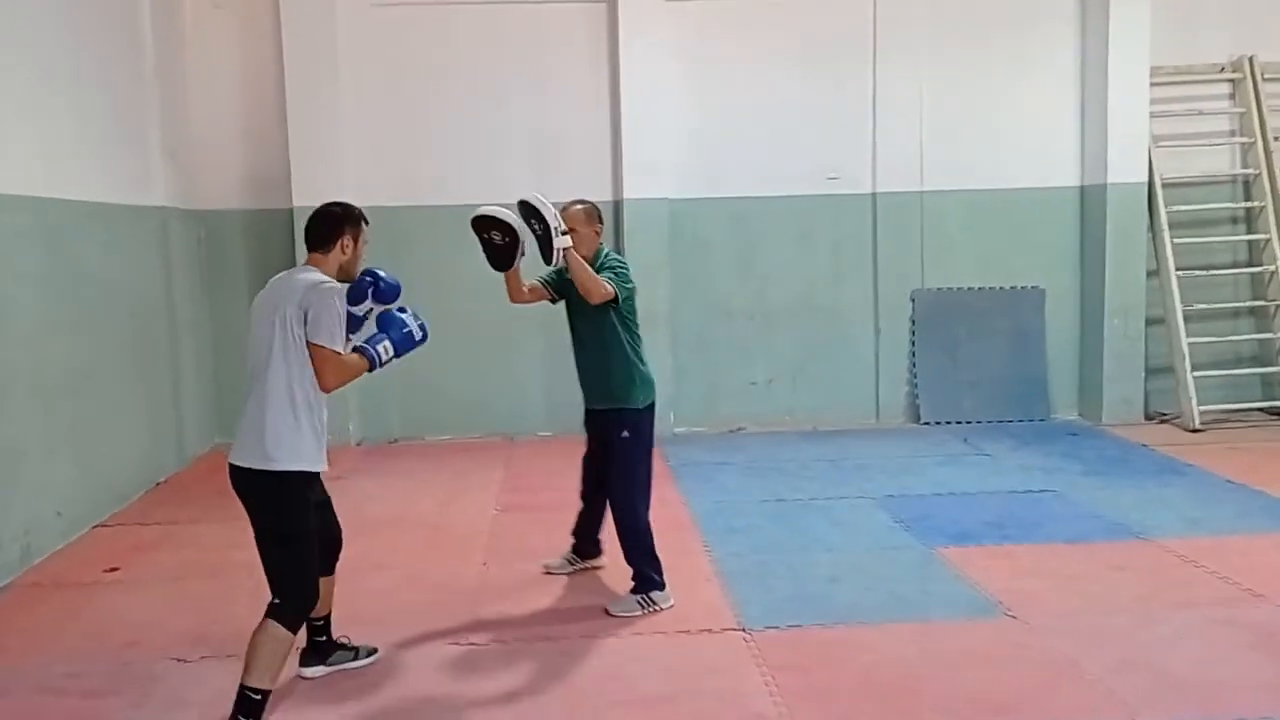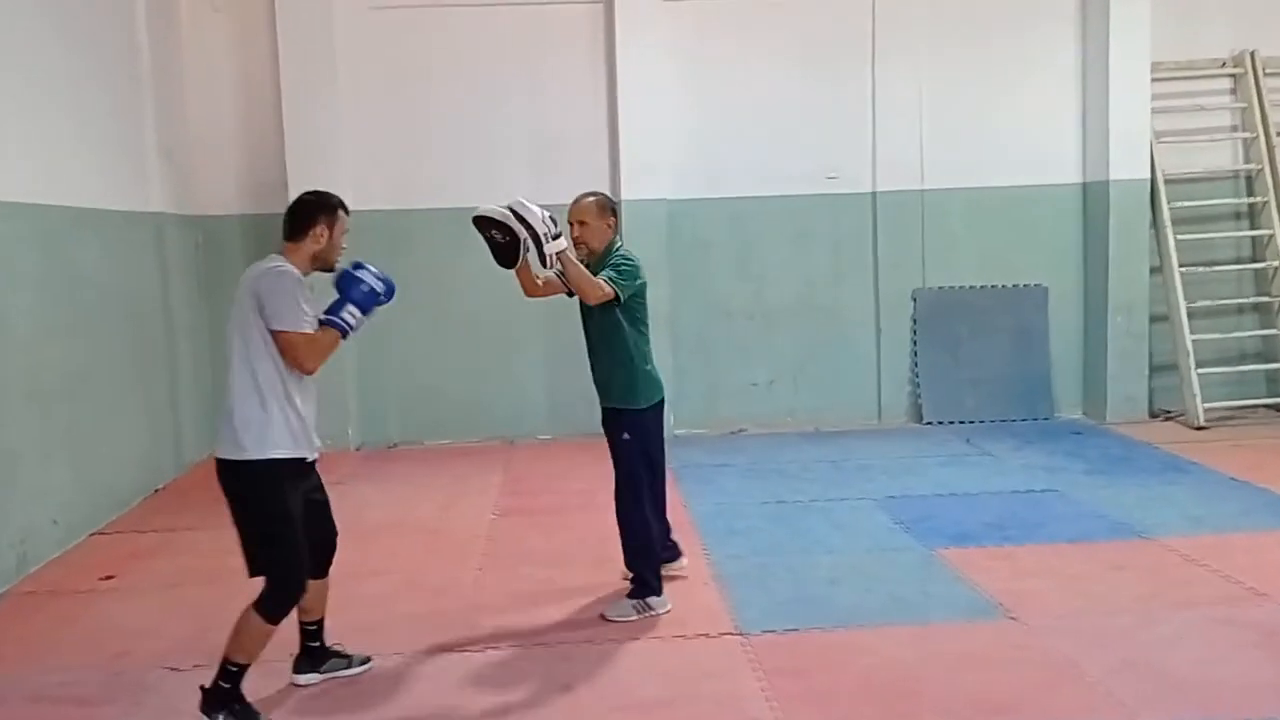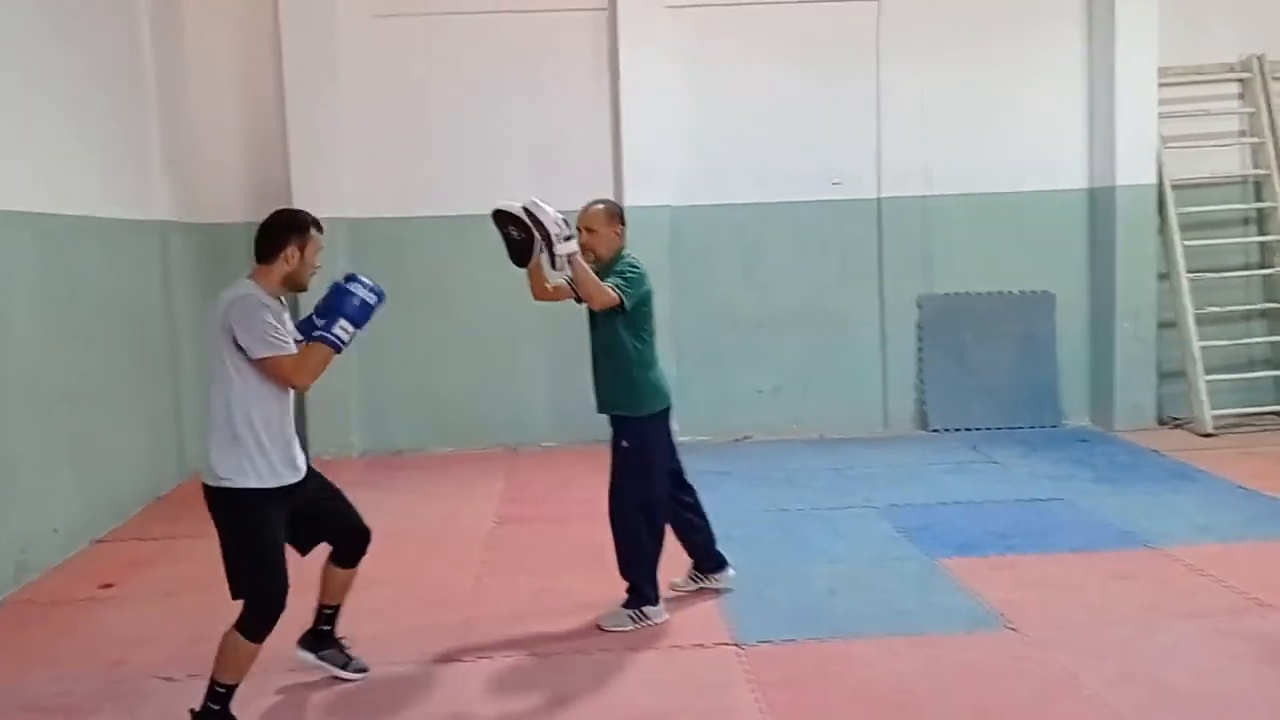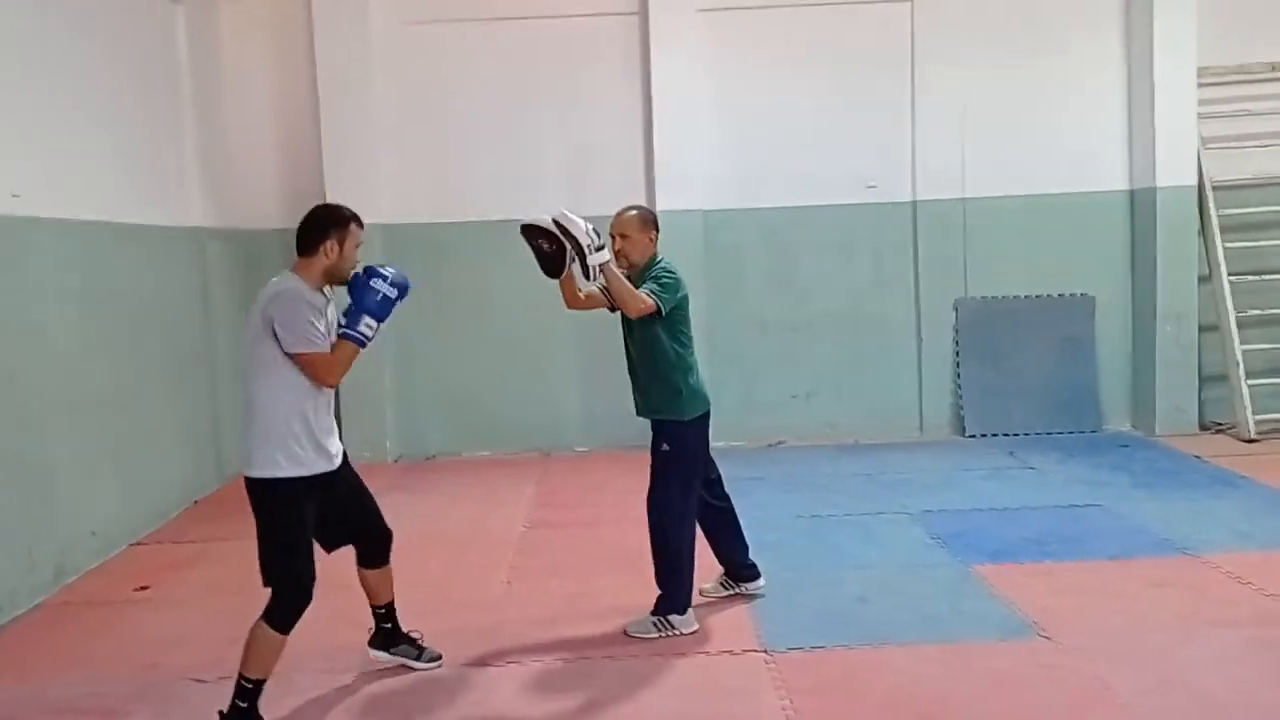
dt=0.2s
person 1, frame 1
left shoulder: (281, 287)
right shoulder: (322, 290)
right elbow: (331, 374)
left wrist: (359, 313)
right wrist: (386, 342)
left hip: (278, 459)
right hip: (278, 466)
left knee: (325, 544)
right knee: (291, 596)
left ankle: (320, 645)
person 1, frame 2
left shoulder: (284, 279)
right shoulder: (277, 277)
left elbow: (305, 347)
right elbow: (306, 358)
left wrist: (348, 305)
right wrist: (351, 307)
left hip: (290, 452)
right hip: (257, 459)
left knee: (320, 550)
right knee: (286, 583)
left ankle: (313, 653)
person 1, frame 3
left shoulder: (269, 303)
right shoulder: (245, 304)
left elbow: (291, 365)
right elbow: (296, 376)
left wrist: (321, 321)
right wrist: (343, 320)
left hip: (288, 468)
right hip: (244, 483)
left knee: (352, 537)
right knee: (265, 604)
left ankle: (321, 637)
person 1, frame 4
left shoulder: (314, 295)
right shoulder: (287, 299)
left elbow: (333, 349)
right elbow: (327, 374)
left wrist: (361, 310)
right wrist: (370, 314)
left hip: (326, 460)
right hip: (282, 474)
left knee: (376, 542)
right knee: (293, 597)
left ankle: (389, 636)
person 2, frame 1
left shoulder: (614, 268)
right shoulder: (569, 273)
left elbow: (597, 294)
right elbow: (521, 295)
left wrist: (565, 251)
left hip: (629, 399)
right hip: (600, 399)
left knee: (628, 490)
right knee: (596, 480)
left ankle: (652, 587)
right ankle: (584, 550)
person 2, frame 2
left shoulder: (625, 265)
right shoulder: (582, 265)
left elbow: (594, 295)
right elbow: (535, 288)
left wrist: (562, 249)
right wrist: (519, 254)
left hip: (636, 398)
right hip: (619, 396)
left knee: (633, 491)
right knee: (641, 481)
left ankle: (649, 593)
right ankle: (663, 552)
person 2, frame 3
left shoulder: (631, 272)
right shoulder: (595, 273)
left elbow: (600, 300)
right elbow: (543, 292)
left wrist: (570, 253)
right wrist: (532, 256)
left hip: (641, 406)
right hip: (637, 404)
left knee: (630, 501)
right knee: (669, 487)
left ankle: (645, 602)
right ankle: (711, 566)
person 2, frame 4
left shoulder: (666, 277)
right shoulder: (627, 280)
left elbow: (635, 307)
right elbow: (577, 301)
left wrist: (602, 262)
left hip: (681, 410)
right hip: (675, 409)
left knee: (668, 507)
right knee: (706, 492)
left ankle: (675, 611)
right ankle: (742, 573)
